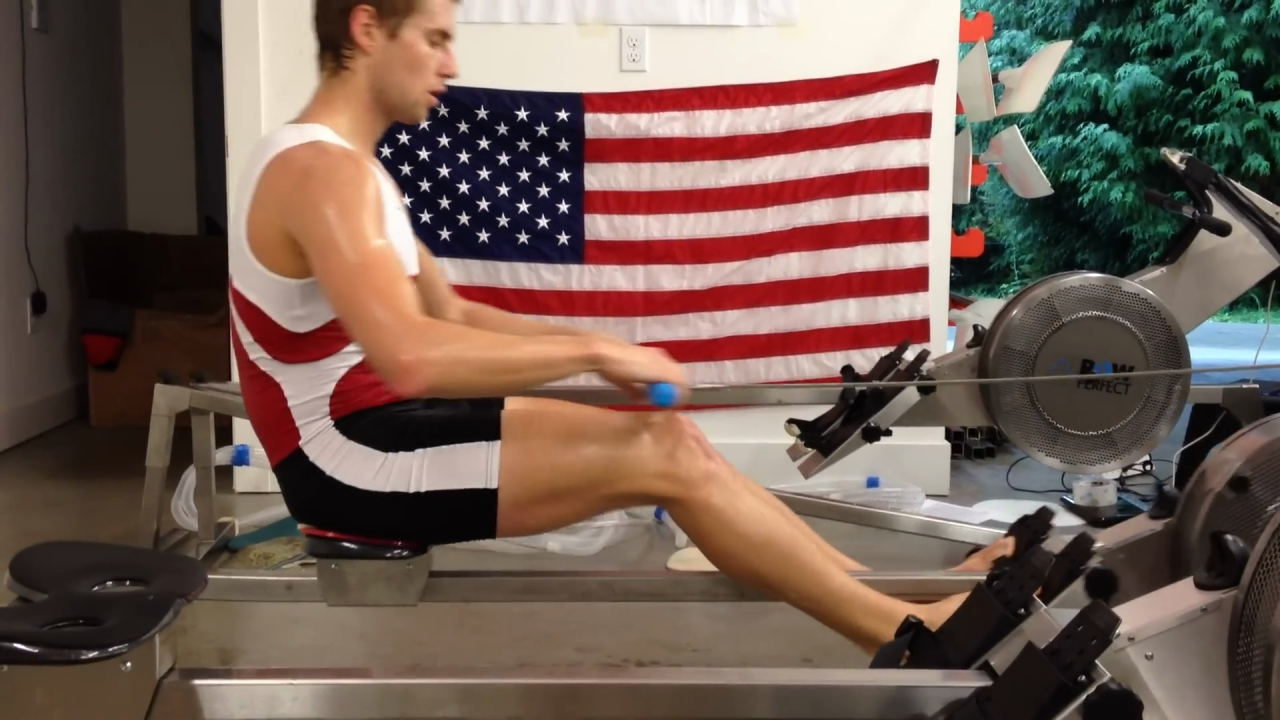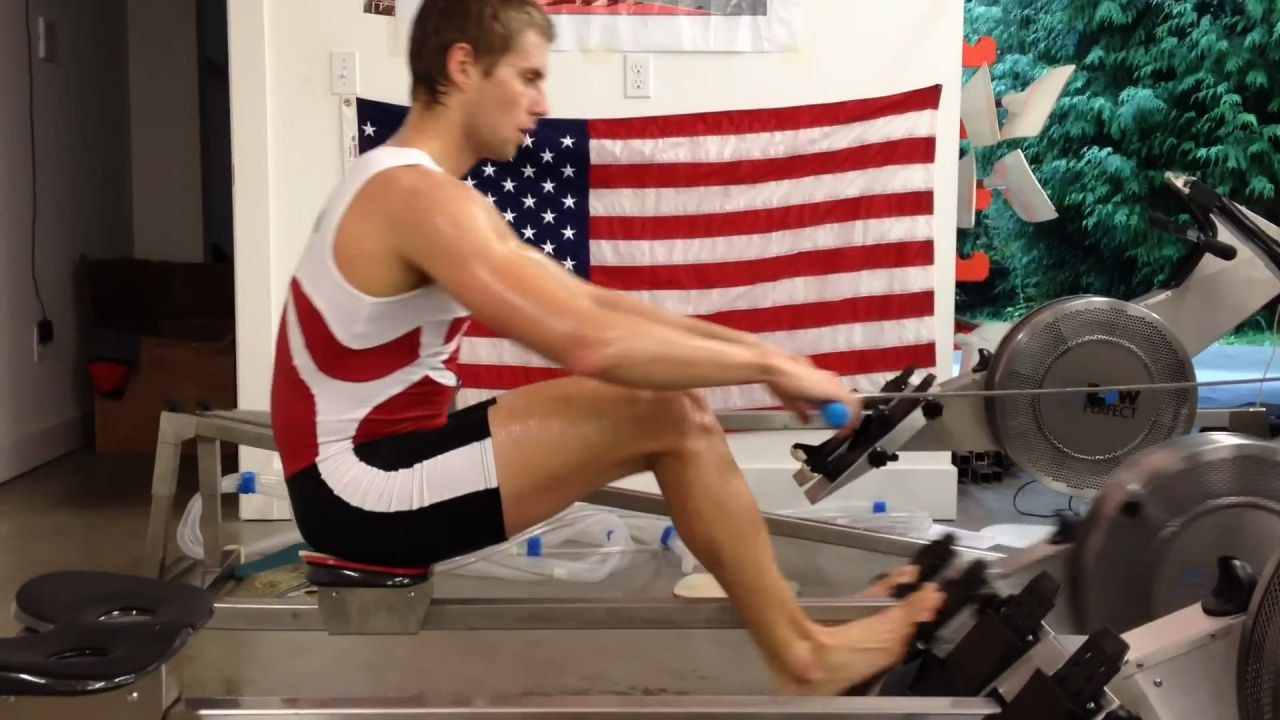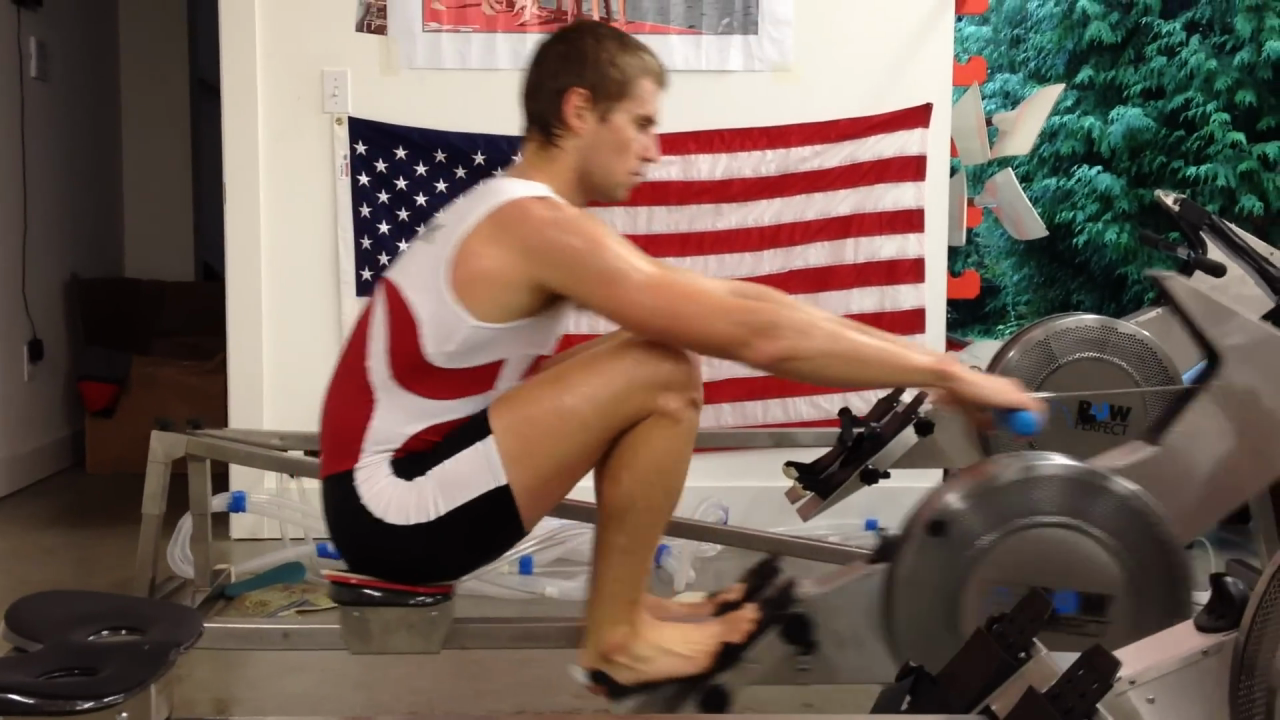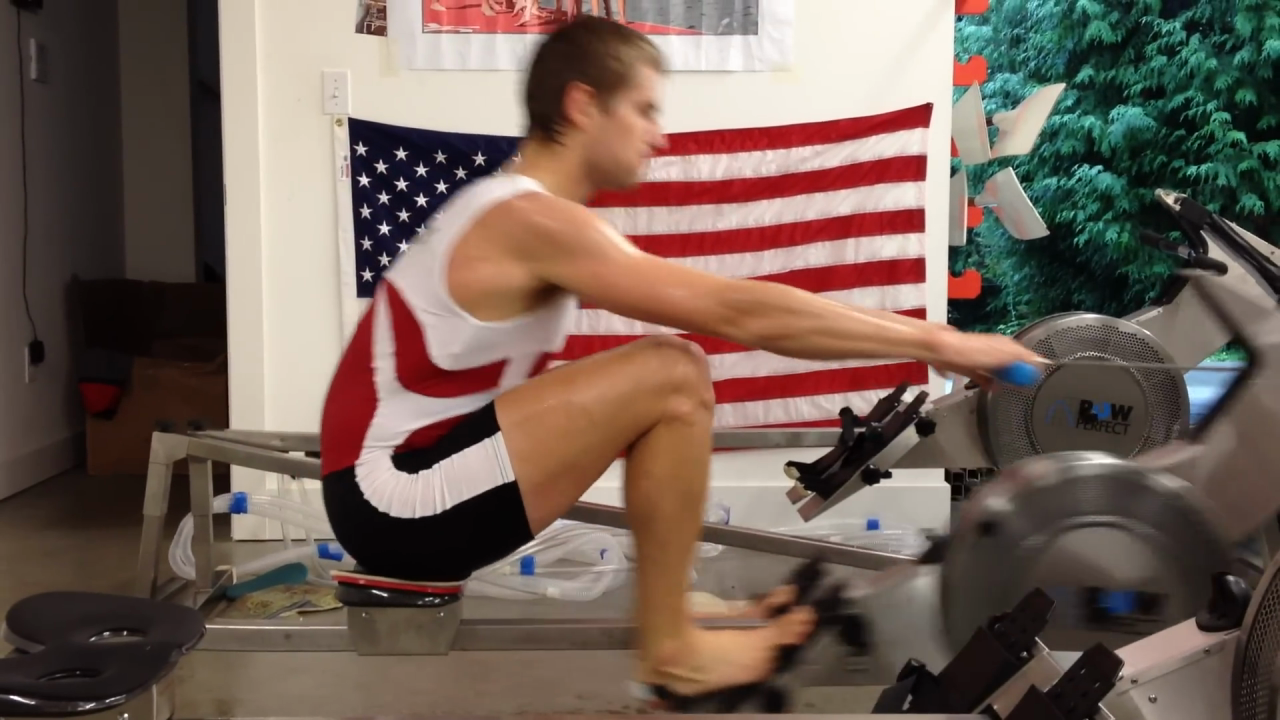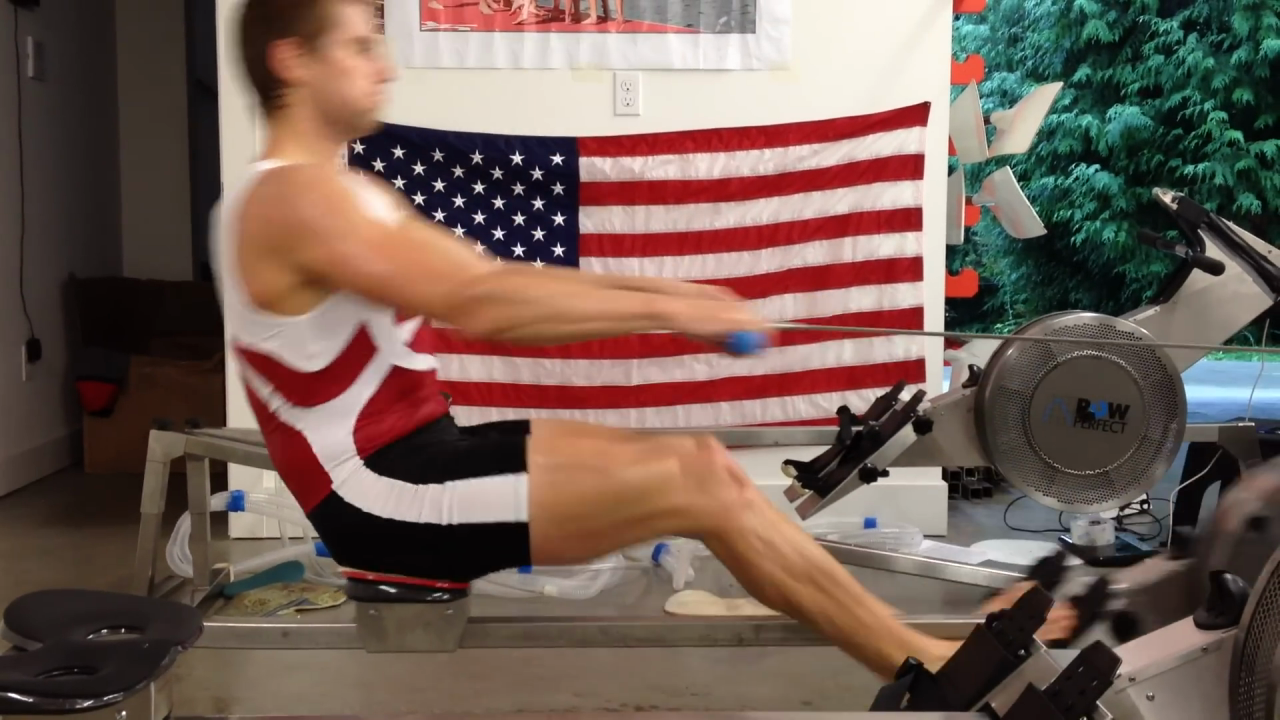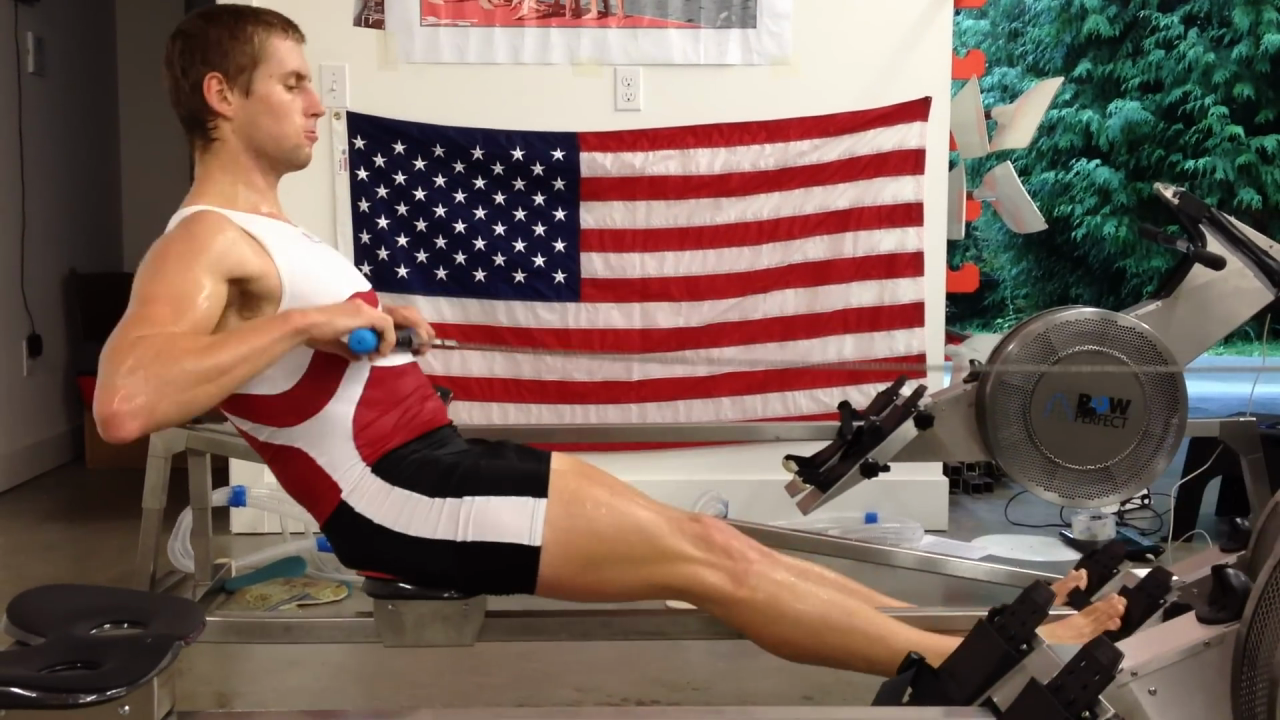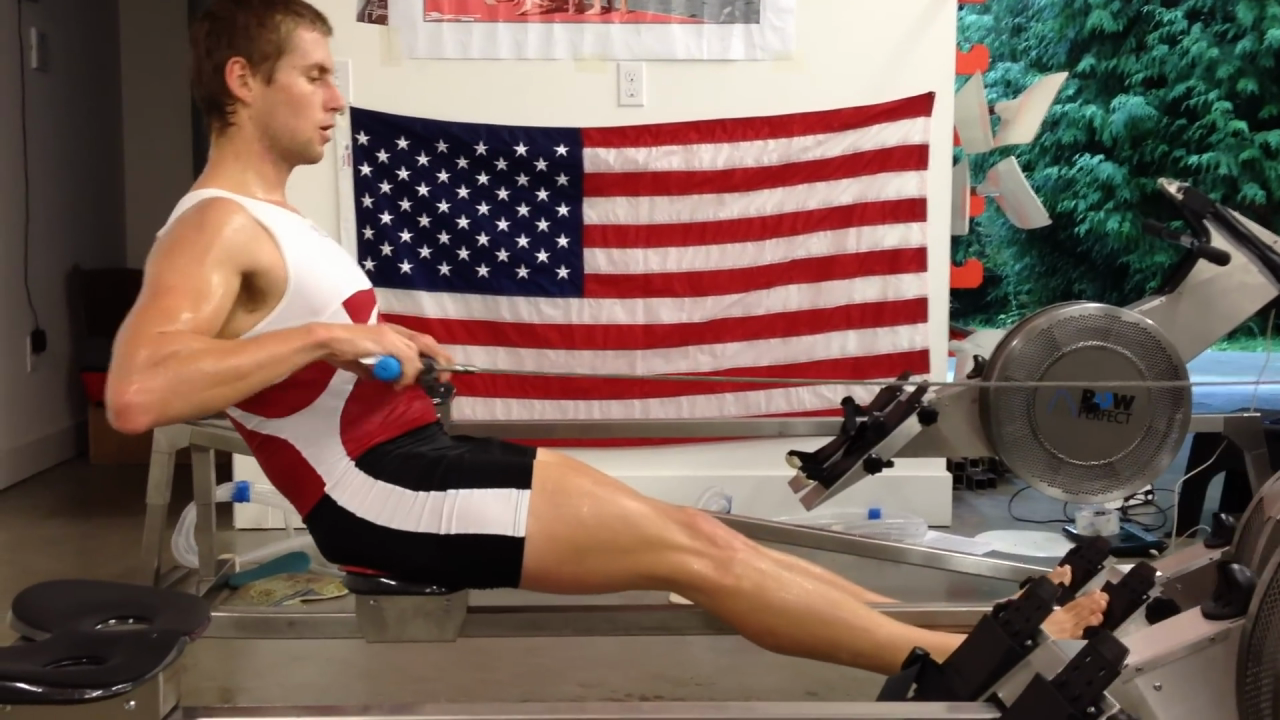
dt=0.4s
person 1, frame 1
left shoulder: (328, 159)
right shoulder: (324, 173)
left elbow: (449, 312)
right elbow: (419, 354)
left wrist: (587, 346)
right wrist: (592, 350)
left hip: (371, 434)
right hip: (351, 468)
left knee: (670, 443)
right knee: (671, 459)
left ankle: (881, 594)
right ankle: (902, 631)
person 1, frame 2
left shoulder: (414, 185)
right shoulder: (416, 197)
left elbow: (584, 303)
right elbow: (585, 344)
left wrist: (753, 348)
right wrist: (763, 363)
left hip: (376, 472)
right hip: (363, 501)
left knee: (664, 406)
right knee: (670, 411)
right ankle: (802, 653)
person 1, frame 3
left shoulder: (513, 212)
right shoulder: (540, 228)
left elbow: (727, 303)
right elbow: (759, 335)
right wrist: (944, 372)
left hip: (396, 487)
right hip: (395, 515)
left knee: (656, 363)
right knee: (664, 372)
left ankle: (628, 611)
right ankle: (618, 629)
person 1, frame 4
left shoulder: (517, 210)
right shoulder: (537, 222)
left elbow: (718, 301)
right elbow: (743, 314)
right wrist: (936, 344)
left hip: (410, 490)
right hip: (395, 511)
left knee: (660, 387)
right knee: (676, 377)
left ankle: (668, 617)
right ankle: (672, 648)
person 1, frame 5
left shoulder: (336, 195)
right shoulder: (295, 198)
left elbow: (480, 285)
right elbow: (488, 303)
left wrist: (655, 288)
right wrist: (662, 311)
left hip: (415, 463)
right hip: (387, 498)
left knee: (696, 464)
right knee: (700, 488)
left ankle: (921, 630)
right ankle: (931, 661)
person 1, frame 6
left shoulder: (258, 229)
right shoulder: (203, 245)
right elbow: (122, 404)
left wrist: (371, 325)
right wrist: (303, 319)
left hip: (429, 465)
right hip: (403, 503)
left knee: (704, 540)
right knee: (705, 560)
left ankle: (977, 634)
person 1, frame 7
left shoulder: (260, 216)
right shoulder: (216, 227)
right elbow: (134, 394)
left wrist: (375, 344)
right wrist: (325, 336)
left hip: (410, 461)
right hip: (383, 497)
left knee: (689, 531)
right knee: (688, 547)
left ankle: (959, 637)
right ankle: (964, 659)
